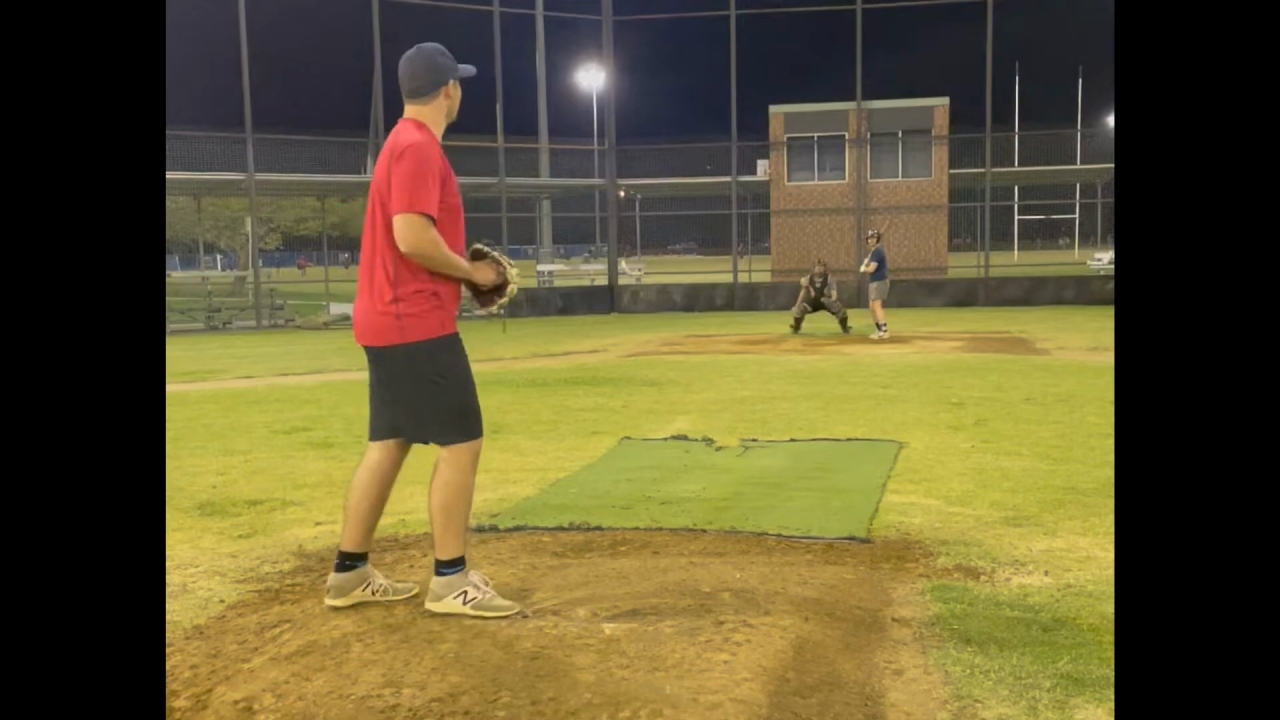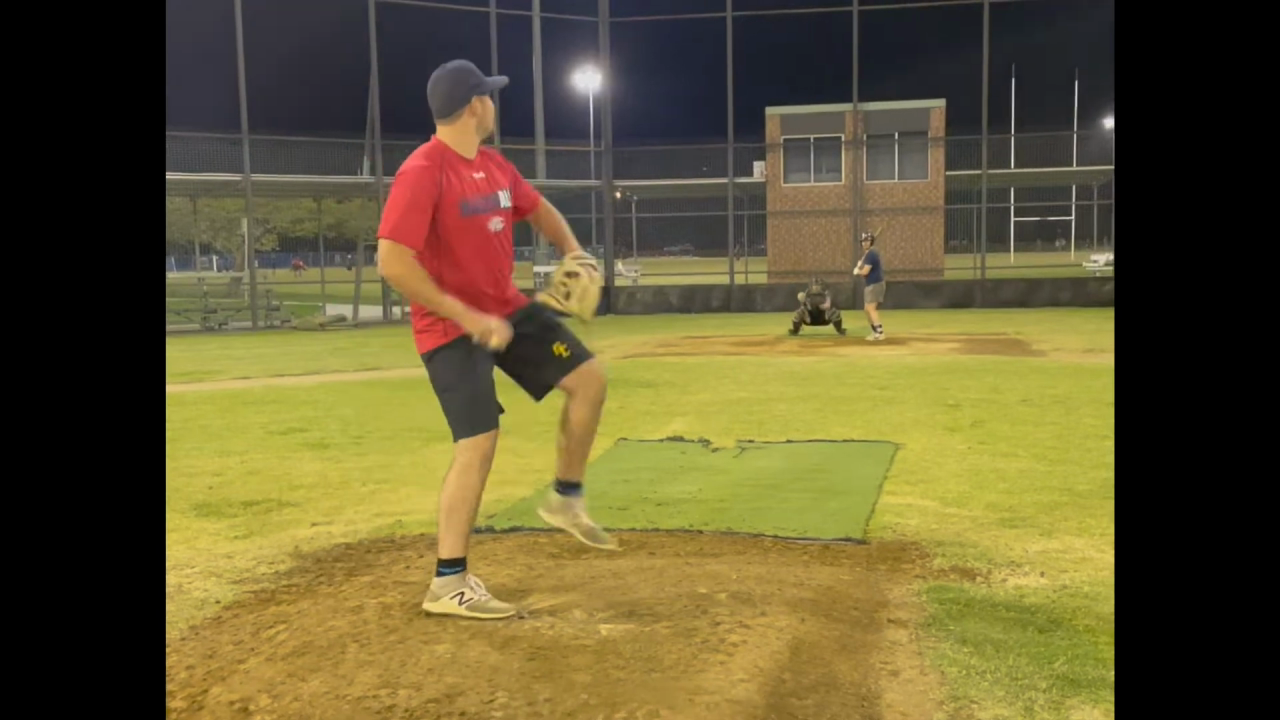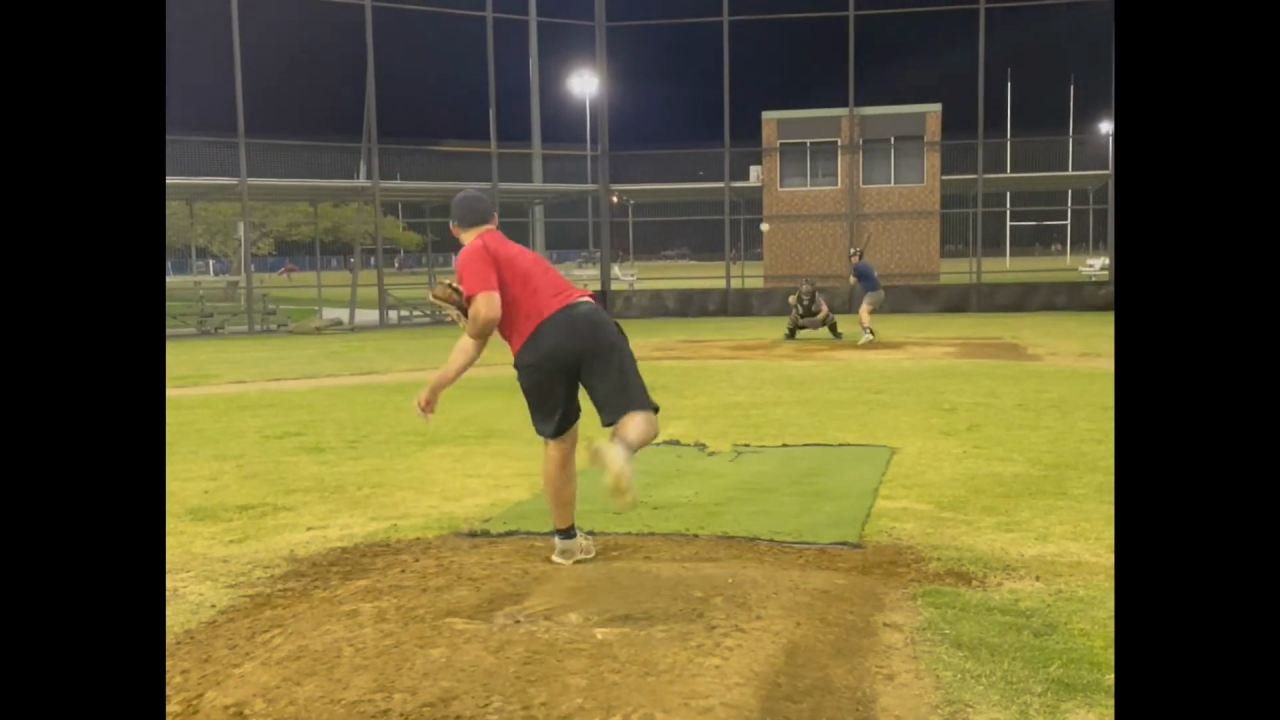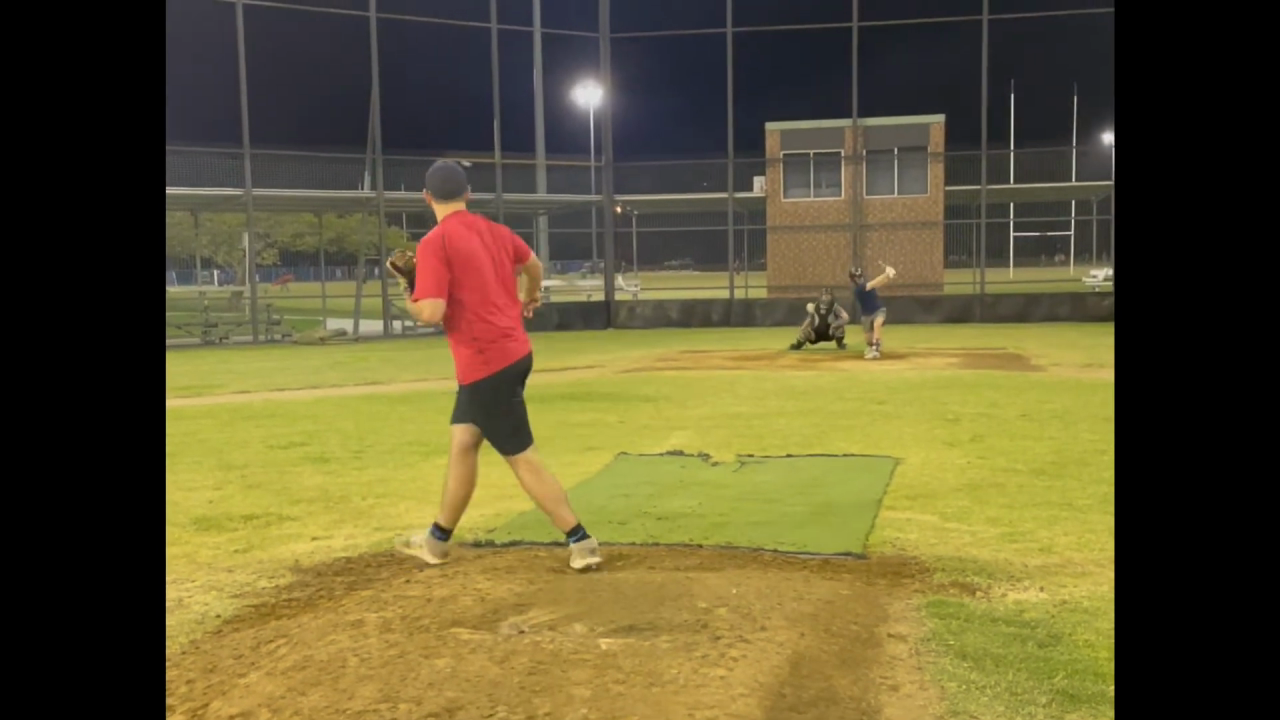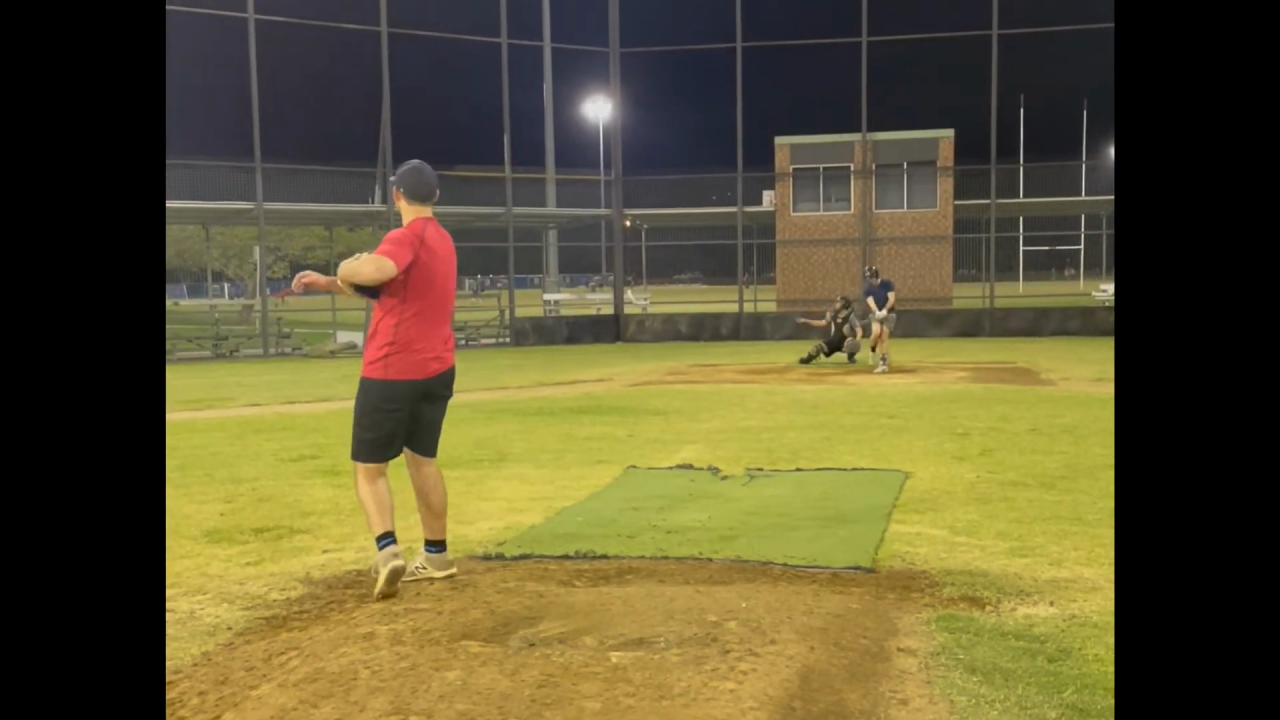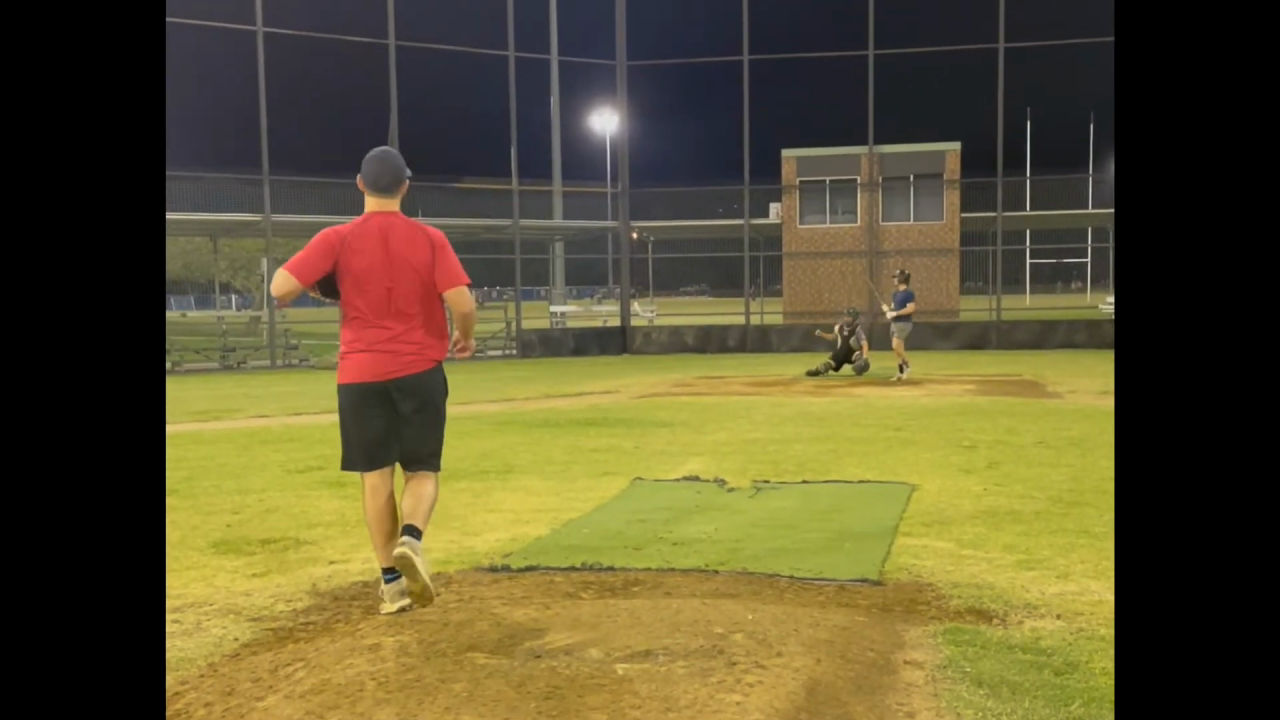
dt=0.7s
person 1, frame 1
left shoulder: (400, 144)
right shoulder: (420, 149)
right elbow: (412, 238)
left wrist: (461, 263)
right wrist: (472, 271)
left hip: (387, 320)
right hip: (416, 323)
left knee: (388, 446)
right knee: (461, 444)
left ankle: (349, 573)
right ankle: (449, 580)
person 1, frame 2
left shoulder: (497, 168)
right shoulder: (420, 173)
left elbow: (541, 209)
right elbow: (391, 265)
left wrist: (575, 254)
right wrist: (467, 316)
left hip: (507, 310)
right hip: (450, 329)
left knee: (590, 378)
right knee: (479, 443)
left ankle: (568, 498)
right ankle: (449, 583)
person 1, frame 3
left shoulder: (470, 255)
right shoulder: (510, 249)
left elbow: (486, 315)
left wrist: (469, 324)
right wrist: (436, 385)
left hip: (539, 345)
right hip: (586, 323)
left knee: (559, 440)
right knee: (640, 422)
left ankle: (566, 539)
right ankle: (618, 448)
person 1, frame 4
left shoulder: (434, 243)
right shoulder: (494, 230)
left elbow: (431, 313)
right elbow: (533, 265)
left wrist: (410, 303)
right wrist: (531, 294)
left hip: (486, 365)
right hip: (513, 352)
left knee: (520, 457)
right knee: (462, 441)
left ankle: (583, 543)
right ankle: (438, 540)
person 1, frame 5
left shoulder: (408, 236)
right shoulder: (442, 239)
left elbow: (375, 272)
left wrist: (345, 268)
right wrist: (325, 283)
left hip: (393, 371)
right hip: (437, 370)
left knee: (368, 467)
right knee: (423, 460)
left ankle: (388, 550)
right ankle: (437, 554)
person 1, frame 6
left shoulder: (339, 238)
right shoulder: (431, 238)
left elbow: (281, 288)
right elbow: (463, 305)
left wrist: (322, 281)
right wrist: (466, 335)
left hip: (361, 375)
right hip: (421, 372)
left knee: (376, 476)
right knee: (422, 470)
left ankle: (392, 582)
right ankle: (411, 541)
